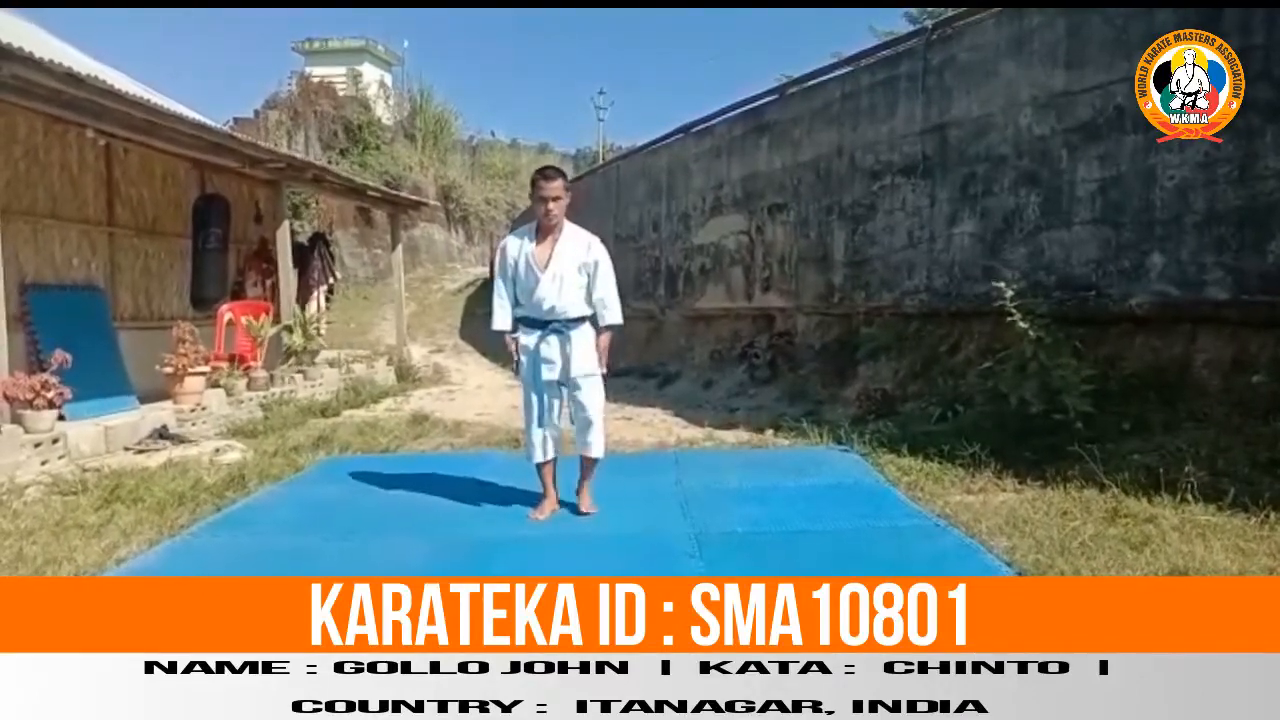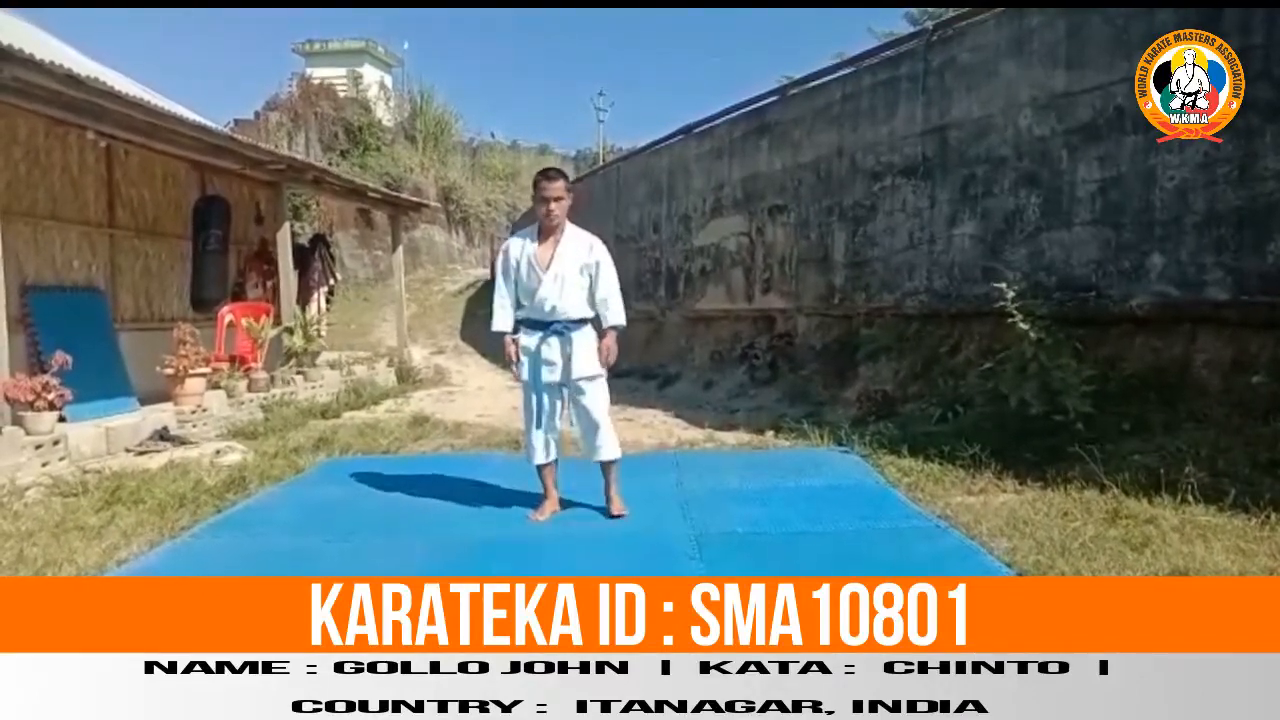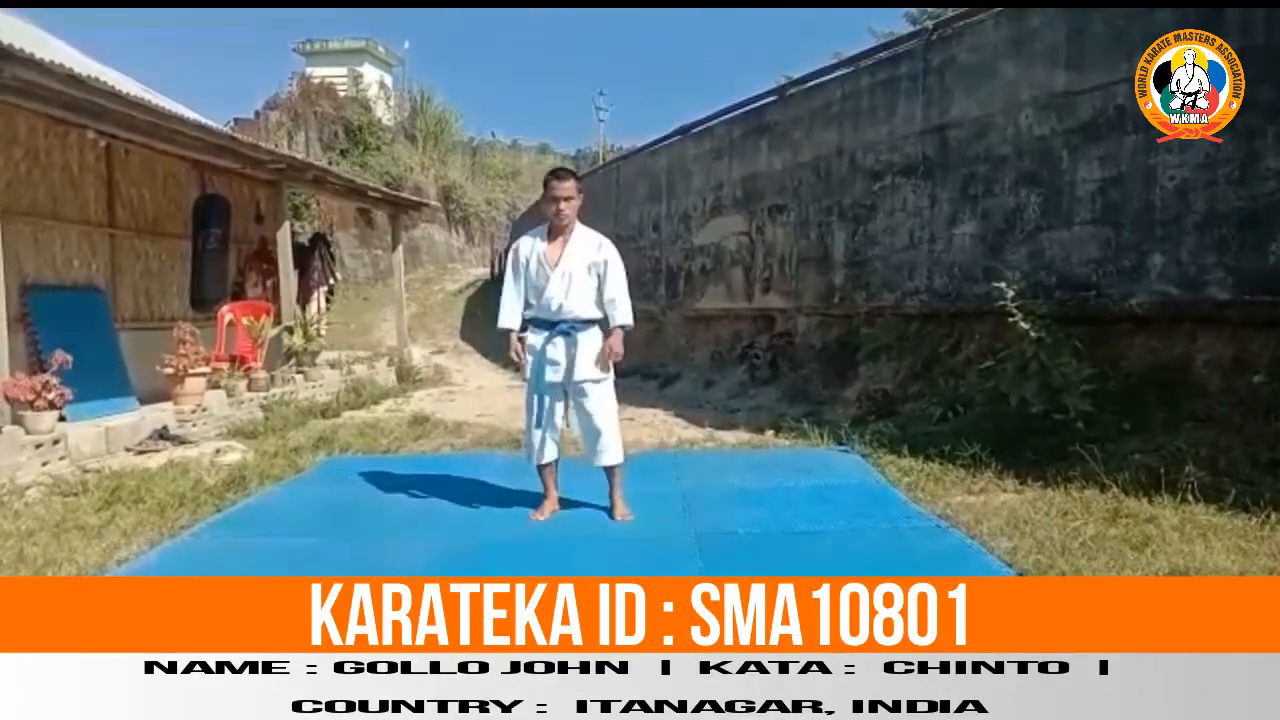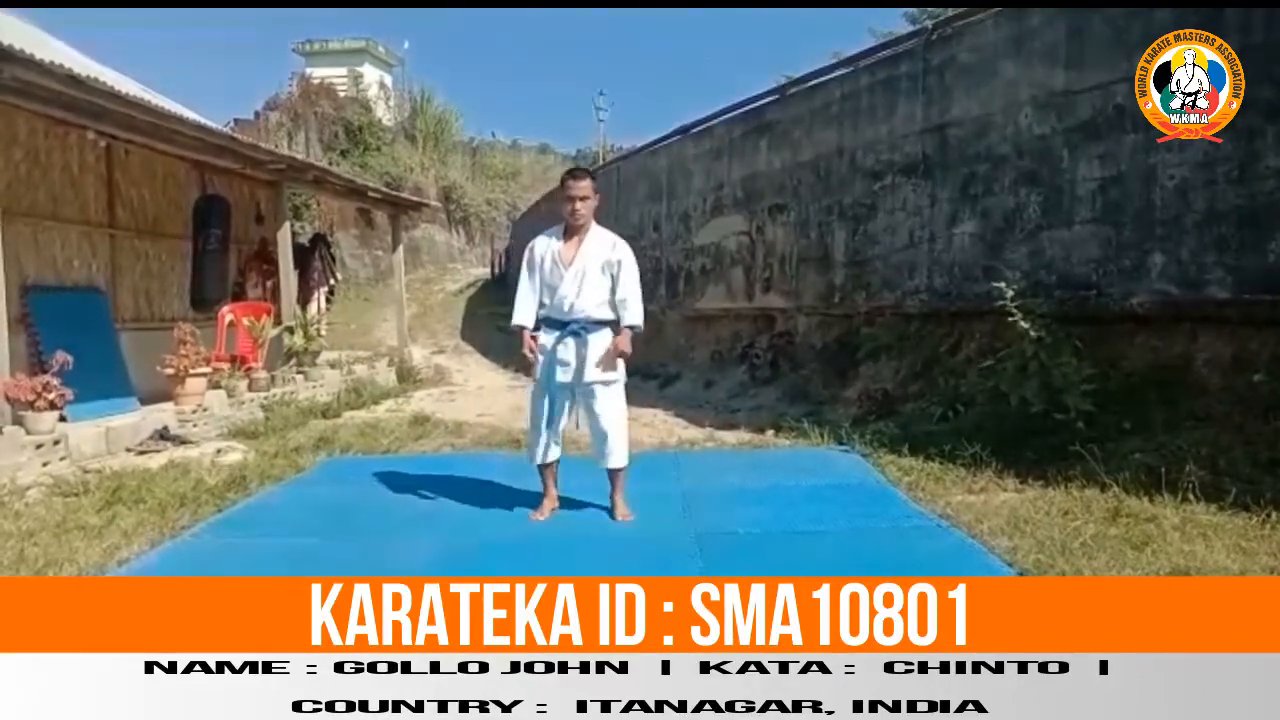
dt=0.2s
person 1, frame 1
left shoulder: (587, 244)
right shoulder: (512, 245)
left elbow: (603, 291)
right elbow: (504, 294)
left wrist: (606, 332)
right wrist: (508, 337)
left hip: (578, 339)
right hip: (534, 341)
left knee: (590, 412)
right knee: (539, 419)
left ankle: (584, 487)
right ankle: (549, 494)
person 1, frame 2
left shoulder: (589, 245)
right shoulder: (514, 247)
left elbow: (607, 291)
right elbow: (505, 294)
left wrist: (610, 333)
right wrist: (507, 337)
left hip: (580, 341)
right hip: (535, 342)
left knee: (596, 415)
right knee: (539, 420)
left ankle: (612, 491)
right ankle: (550, 496)
person 1, frame 3
left shoulder: (599, 246)
right shoulder: (525, 247)
left elbow: (615, 292)
right elbow: (514, 292)
left wrist: (617, 333)
right wrist: (513, 334)
left hip: (586, 341)
right hip: (542, 342)
left knee: (601, 418)
right knee: (540, 421)
left ankle: (616, 495)
right ankle: (550, 495)
person 1, frame 4
left shoulder: (614, 247)
right shoulder: (541, 246)
left elbow: (628, 293)
right elbow: (528, 291)
left wrist: (626, 332)
right wrist: (525, 332)
left hip: (597, 342)
right hip: (552, 341)
left knee: (609, 420)
right knee: (544, 420)
left ankle: (617, 497)
right ankle: (549, 493)
